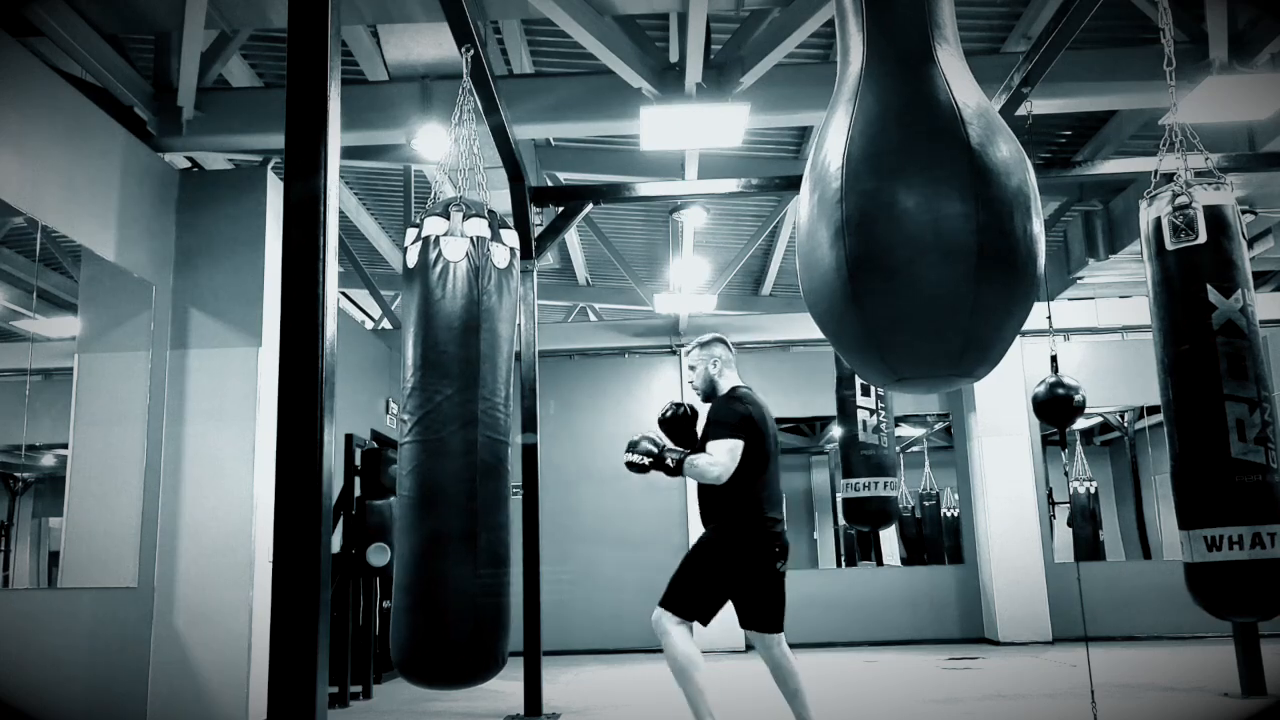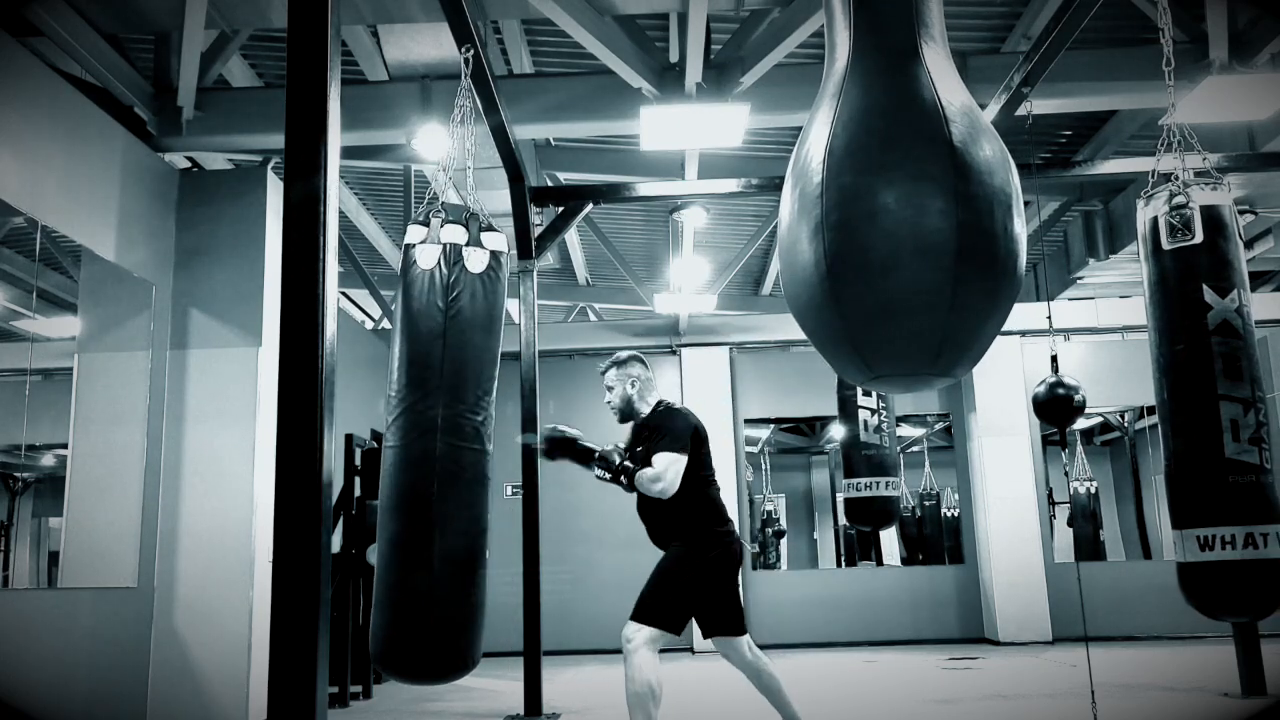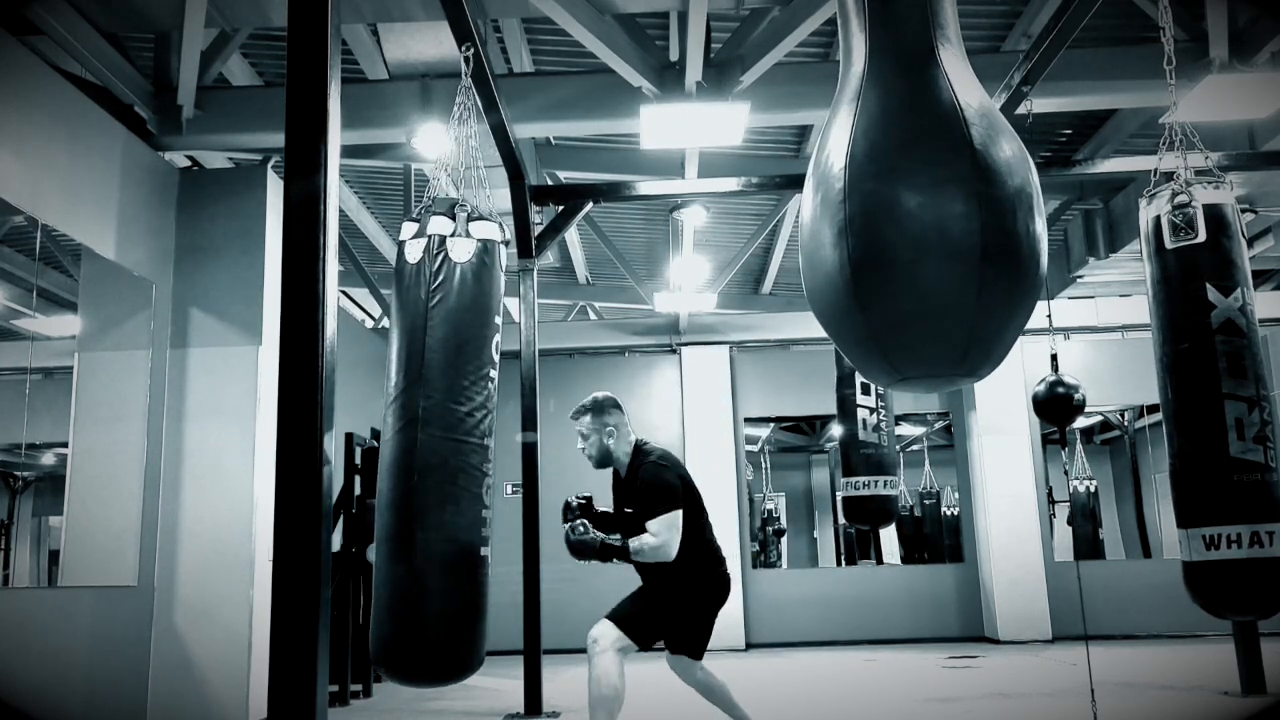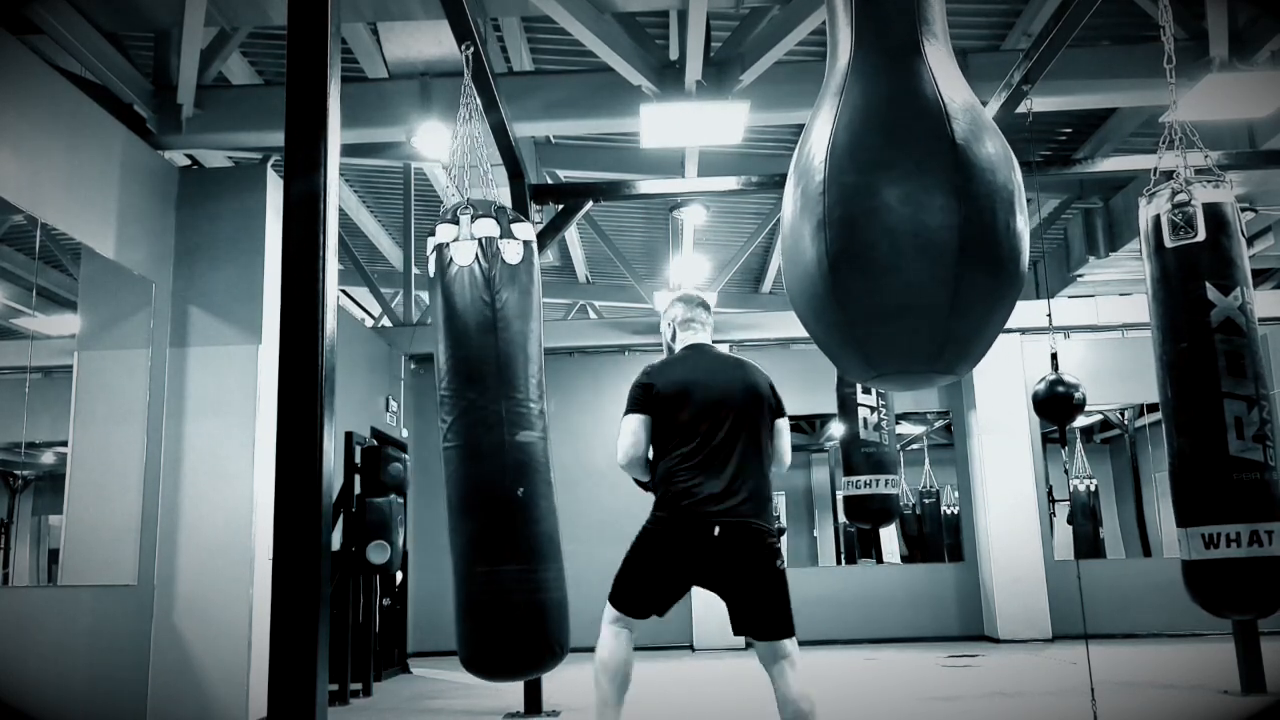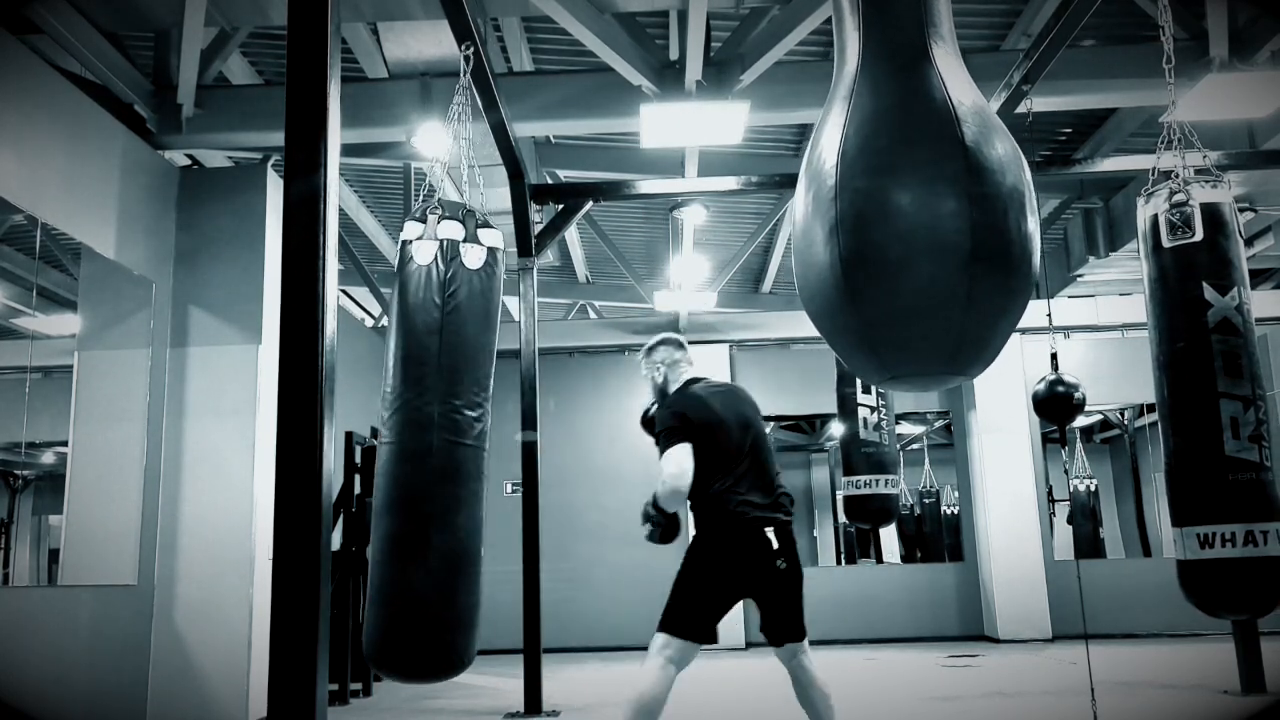
dt=1s
person 1, frame 1
left shoulder: (732, 405)
right shoulder: (746, 405)
left elbow: (717, 471)
left wrist: (666, 456)
right wrist: (686, 439)
left hip: (736, 538)
right hip: (765, 540)
left knee: (668, 621)
right knee: (768, 640)
person 1, frame 2
left shoulder: (671, 419)
right shoulder: (646, 426)
left elbow: (663, 483)
right elbow: (626, 463)
left wrist: (621, 472)
left hip: (698, 549)
right hip: (716, 548)
left knee: (637, 639)
right knee: (736, 646)
person 1, frame 3
left shoulder: (653, 469)
right shoulder: (628, 468)
left elbow: (663, 547)
right elbow: (638, 523)
left wrist: (600, 546)
right wrist: (595, 517)
left hip: (692, 582)
right hip: (695, 580)
left knee: (603, 641)
right knee: (686, 665)
person 1, frame 4
left shoulder: (654, 378)
right shoulder: (757, 378)
left elbow: (628, 458)
right elbow: (781, 459)
left hip: (676, 528)
right hip: (750, 533)
left knee: (617, 622)
right knee: (782, 660)
person 1, frame 5
left shoulder: (674, 409)
right shoulder: (738, 396)
left elbow: (677, 484)
left wrist: (658, 508)
left hip: (726, 541)
right hip: (778, 541)
left knee: (665, 654)
right knee: (795, 654)
